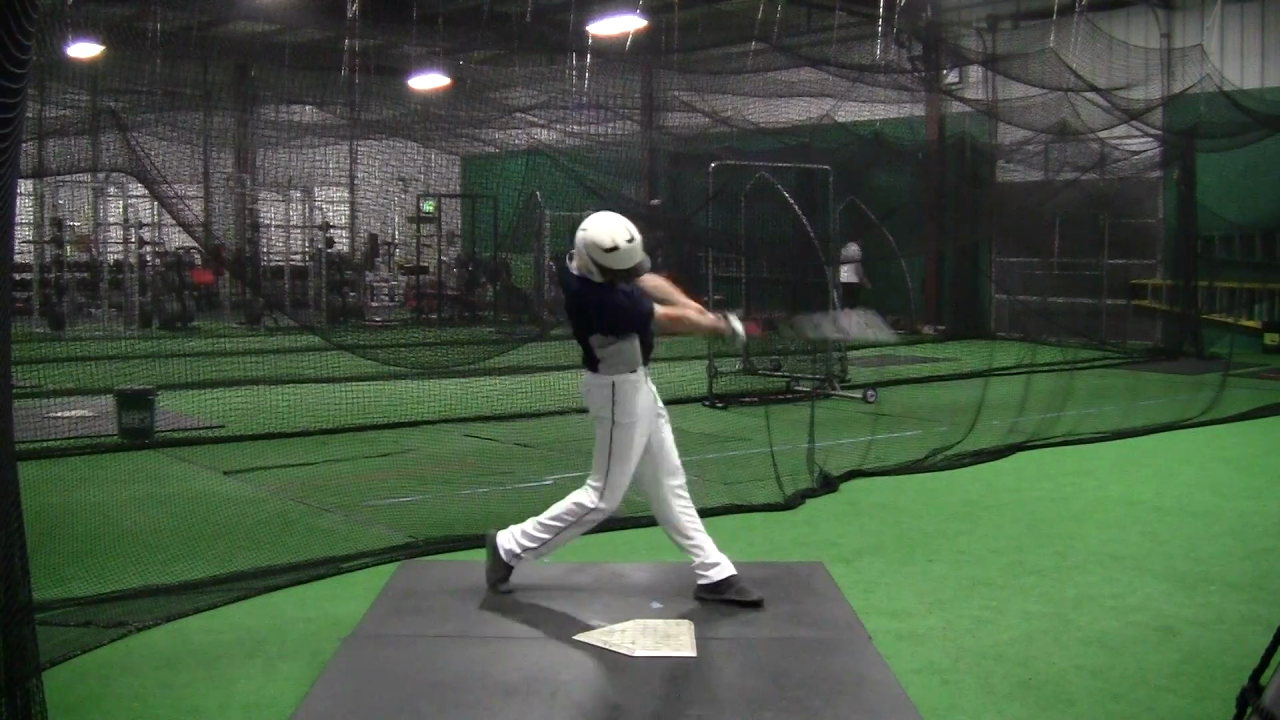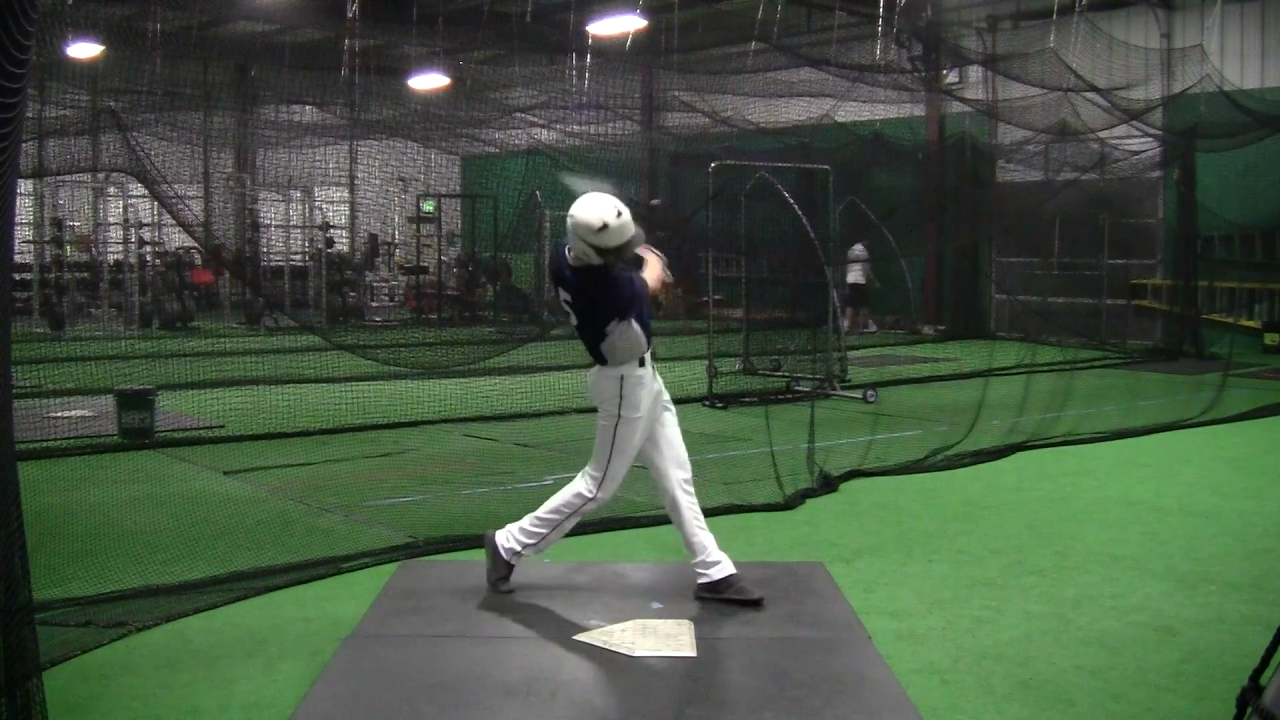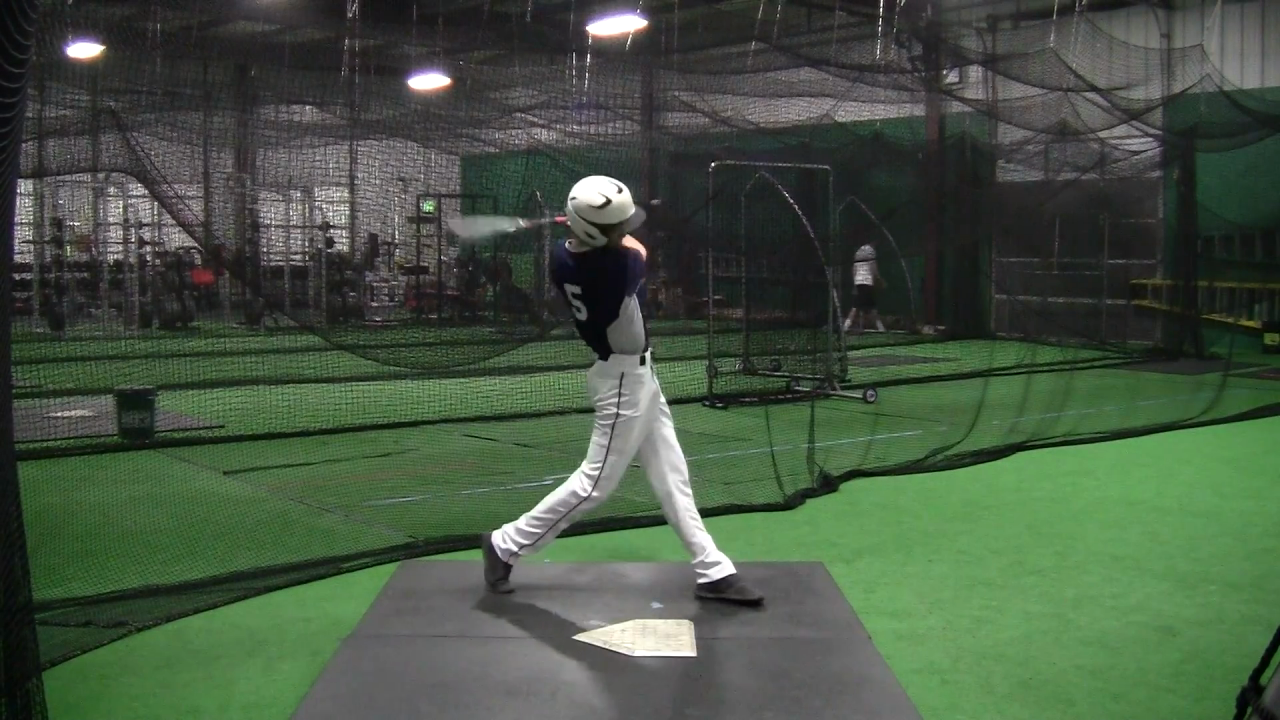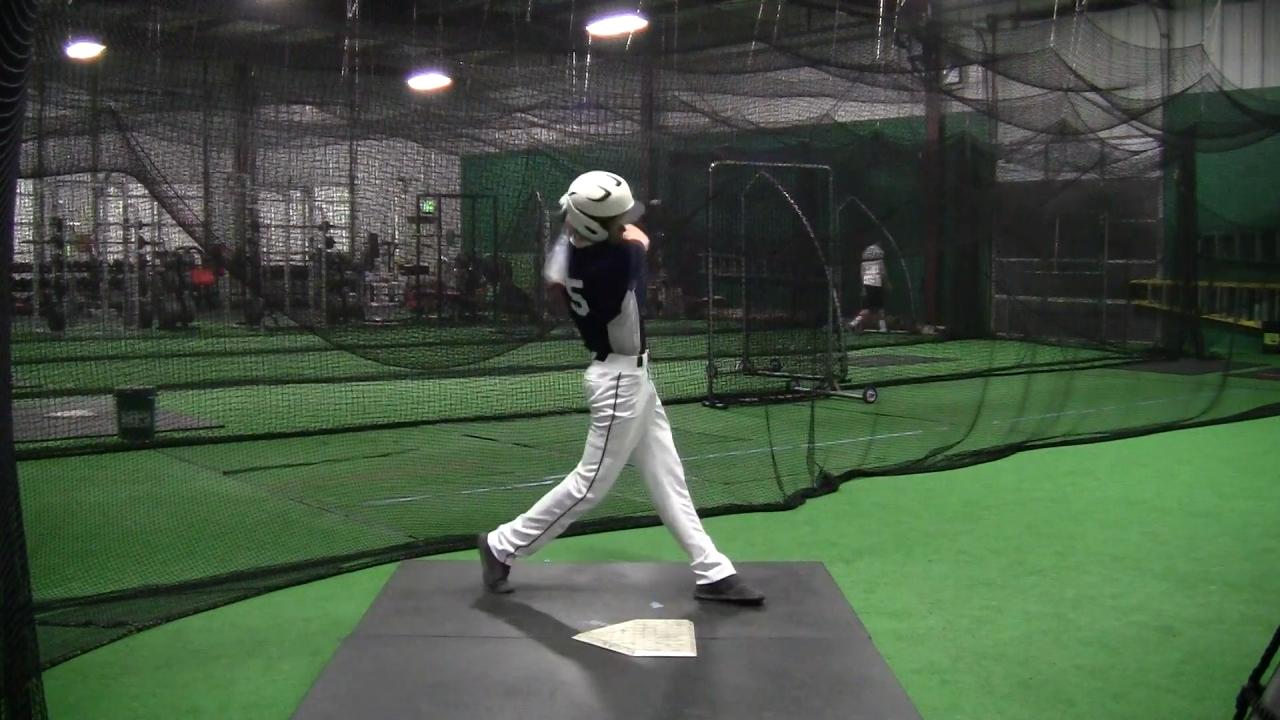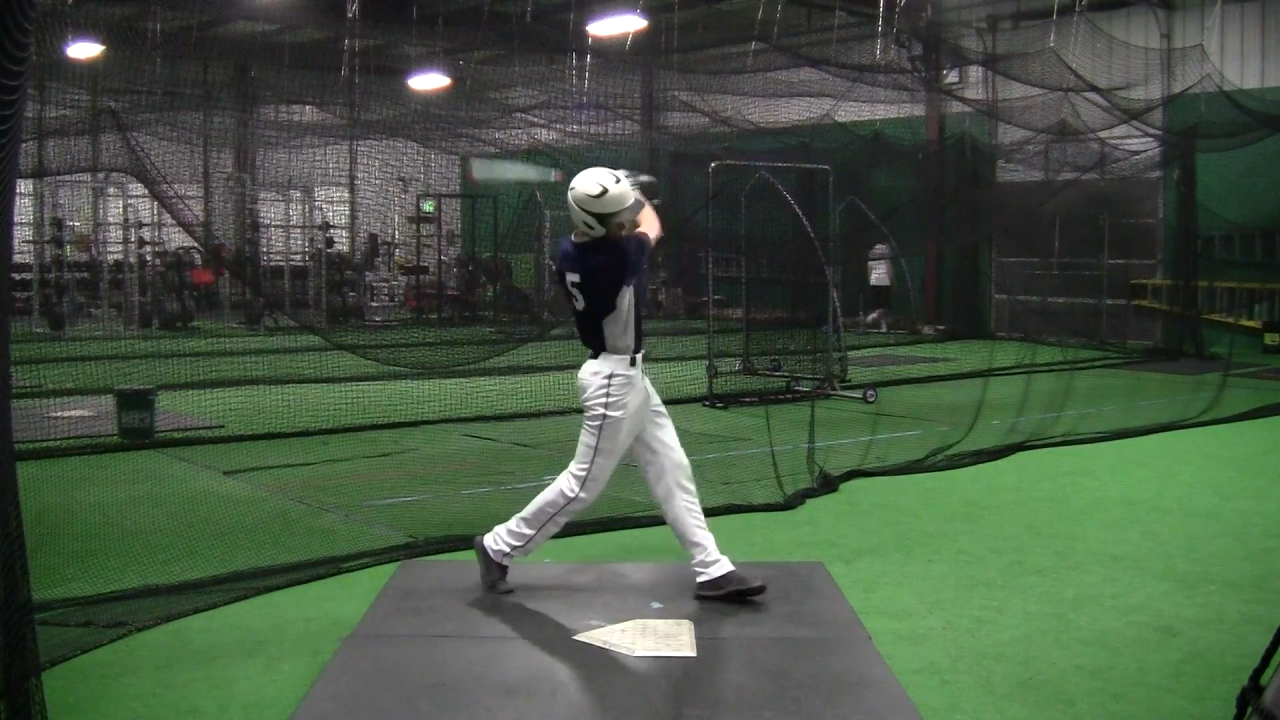
dt=0.1s
person 1, frame 1
left shoulder: (579, 259)
right shoulder: (599, 301)
left elbow: (645, 282)
right elbow: (665, 319)
left wrist: (705, 315)
right wrist: (721, 323)
left hip: (630, 381)
right hip: (618, 391)
left knee: (669, 482)
right knee: (603, 496)
left ankle: (713, 574)
right ankle: (509, 546)
person 1, frame 2
left shoulder: (563, 256)
right shoulder: (606, 284)
right elbow: (655, 280)
right wrist: (653, 260)
left hip: (637, 376)
right hip: (625, 383)
left knee: (675, 474)
right knee: (597, 486)
left ankle: (713, 572)
right ankle: (508, 545)
person 1, frame 3
left shoulder: (562, 256)
right shoulder: (613, 267)
right elbow: (636, 252)
right wrist: (626, 241)
left hip: (634, 374)
right hip: (624, 381)
left knee: (672, 475)
right knee: (594, 484)
left ankle: (713, 572)
right ankle: (504, 545)
person 1, frame 4
left shoulder: (567, 252)
right shoulder: (615, 259)
right elbow: (638, 239)
left hip: (628, 376)
right hip: (621, 380)
left knee: (667, 474)
right knee: (590, 485)
left ankle: (713, 573)
right ankle: (501, 546)
person 1, frame 5
left shoulder: (571, 249)
right shoulder: (615, 255)
right elbow: (651, 229)
right wrist: (642, 203)
left hip: (625, 374)
right hip: (615, 379)
left knee: (673, 470)
right knee: (584, 483)
left ankle: (712, 571)
right ankle: (498, 546)
